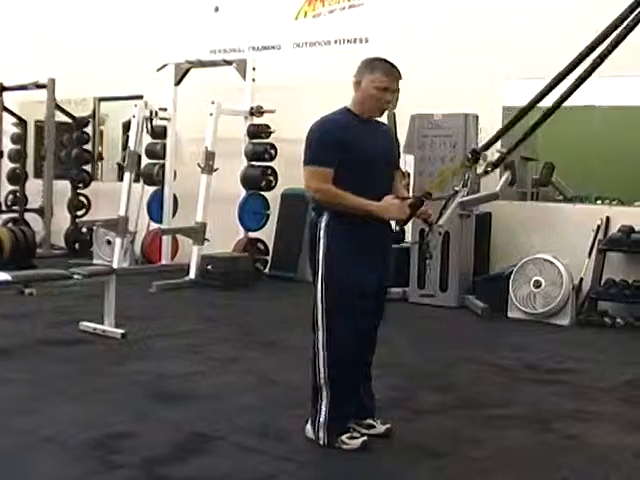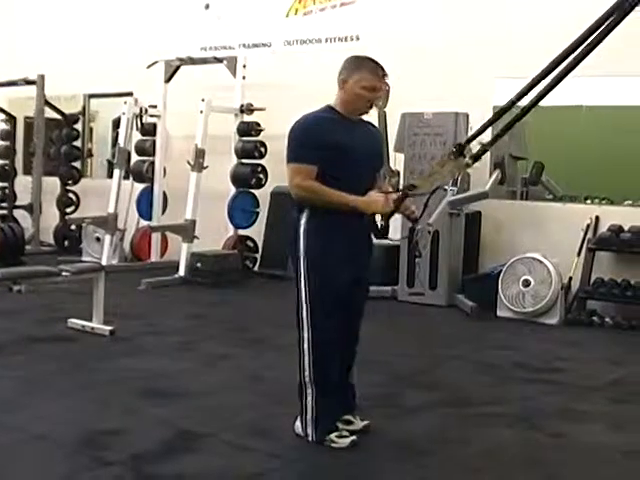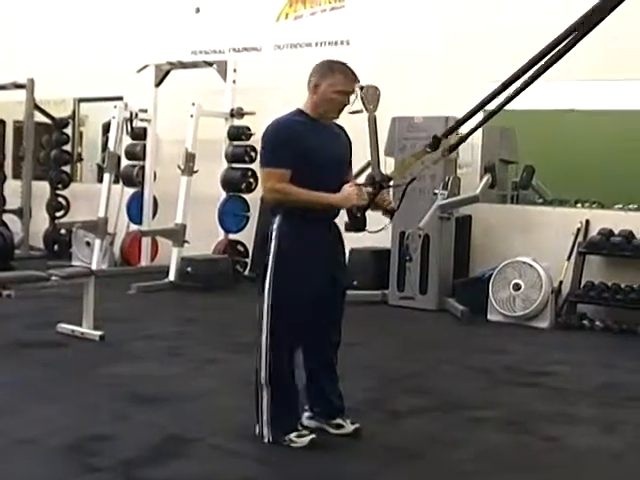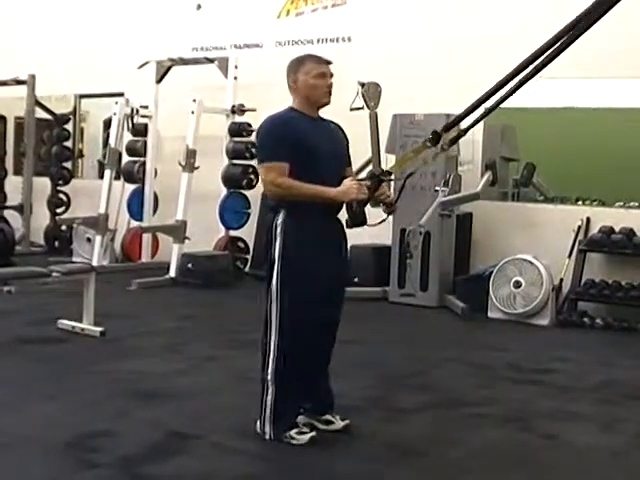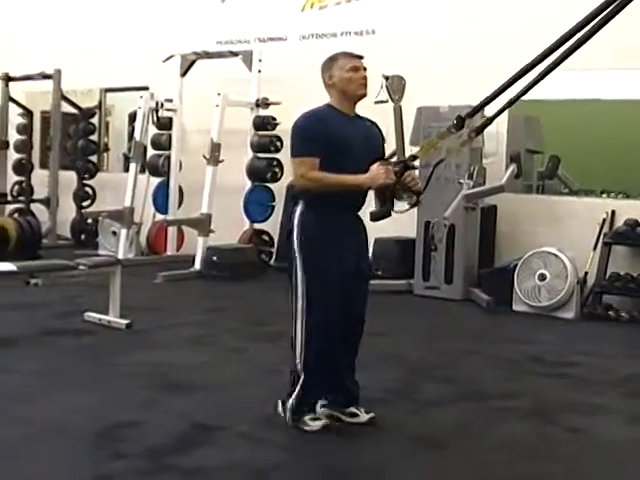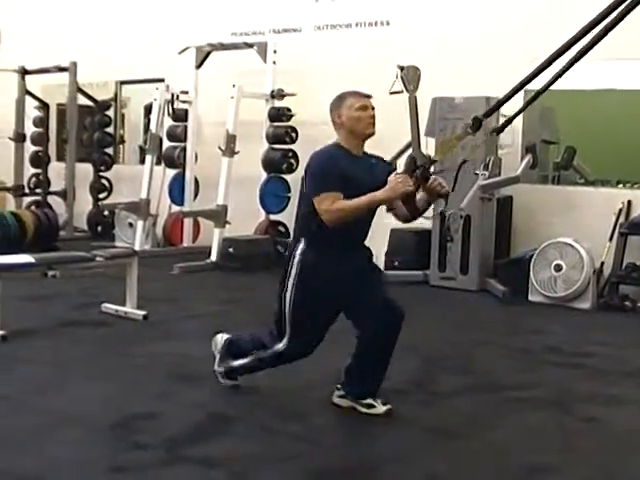
dt=0.5s
person 1, frame 1
left shoulder: (386, 135)
right shoulder: (329, 129)
left elbow: (394, 181)
right elbow: (317, 188)
left wrist: (411, 204)
right wrist: (377, 208)
left hip: (375, 240)
right hip: (338, 238)
left knee: (365, 331)
right knee: (337, 332)
left ankle: (359, 411)
right ankle: (327, 422)
person 1, frame 2
left shoulder: (372, 134)
right shoulder: (312, 127)
right elbow: (299, 185)
left wrist: (395, 202)
right wrist: (360, 202)
left hip: (357, 237)
right hip: (319, 237)
left knee: (347, 328)
right knee: (321, 330)
left ankle: (340, 406)
right ankle: (316, 420)
person 1, frame 3
left shoulder: (339, 135)
right shoulder: (283, 131)
right elbow: (273, 190)
left wrist: (369, 197)
right wrist: (335, 199)
left hip: (328, 238)
right hip: (292, 239)
left knee: (326, 331)
right knee: (284, 332)
left ankle: (325, 409)
right ankle: (276, 421)
person 1, frame 4
left shoulder: (334, 131)
right shoulder: (278, 127)
left elbow: (345, 179)
right elbow: (274, 184)
left wrist: (370, 191)
right wrist: (335, 193)
left hip: (331, 232)
right hip: (296, 233)
left knee: (323, 324)
right knee: (288, 327)
left ankle: (316, 406)
right ankle: (277, 418)
person 1, frame 5
left shoulder: (370, 130)
right shoulder: (313, 123)
left elbow: (377, 178)
right elbow: (303, 177)
left wrist: (400, 182)
right wrist: (363, 179)
left hip: (351, 227)
right hip: (316, 226)
left knee: (350, 318)
right knee: (317, 319)
left ankle: (339, 398)
right ankle: (298, 403)
person 1, frame 6
left shoulder: (378, 166)
right shoulder: (324, 162)
left elbow: (405, 213)
right elbow: (331, 214)
left wrist: (427, 195)
right wrist: (386, 192)
left hip: (353, 258)
right hip: (313, 260)
left knee: (387, 318)
right knee: (293, 342)
left ankle: (356, 391)
right ankle: (228, 348)
